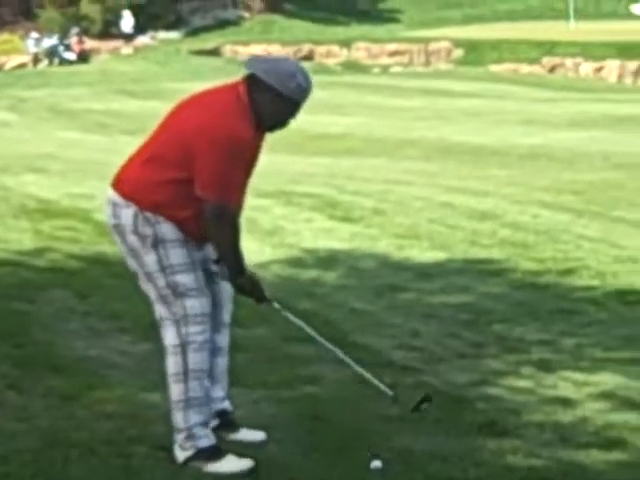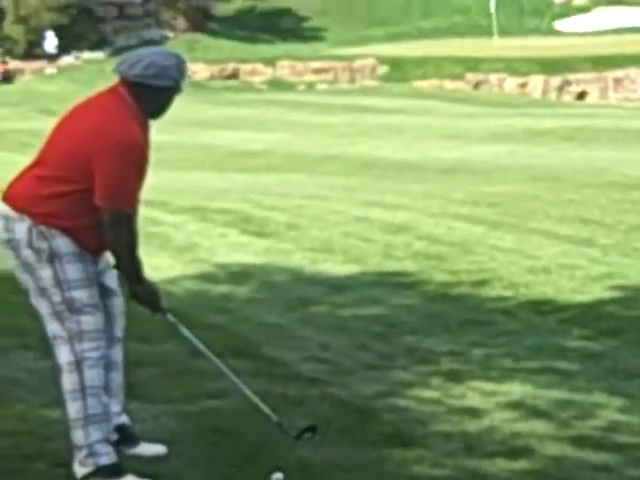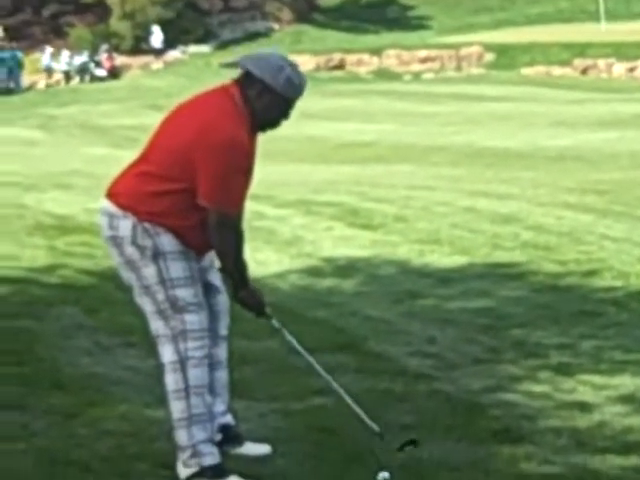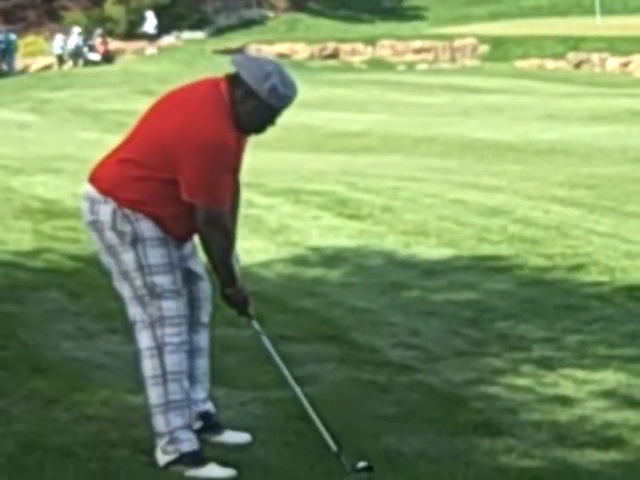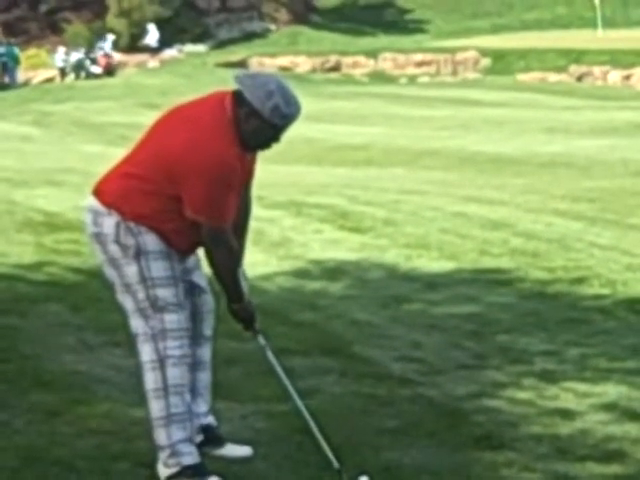
dt=1s
person 1, frame 1
left shoulder: (237, 107)
right shoulder: (227, 128)
left elbow: (224, 203)
right elbow: (218, 213)
left wrist: (227, 262)
right wrist: (238, 273)
left hip: (174, 216)
right hip: (146, 217)
left knee: (216, 308)
right knee: (190, 322)
left ankle: (214, 413)
right ankle: (194, 442)
person 1, frame 2
left shoulder: (115, 106)
right shoulder: (121, 134)
right elbow: (116, 222)
left wrist: (126, 271)
right wrist: (136, 279)
left hip: (68, 229)
right hip: (40, 231)
left knee: (108, 325)
right knee: (82, 341)
left ankle: (112, 428)
person 1, frame 3
left shoulder: (226, 107)
right shoulder: (226, 135)
left elbow: (222, 215)
right elbow: (223, 223)
left wrist: (232, 271)
right wrist: (243, 284)
left hip: (173, 225)
right hip: (142, 227)
left knee: (213, 320)
right knee: (187, 339)
left ankle: (217, 427)
person 1, frame 4
left shoulder: (222, 100)
right shoulder: (209, 132)
left elbow: (229, 188)
right elbow: (211, 220)
left wrist: (230, 253)
right wrist: (231, 283)
left hip: (157, 211)
right hip: (123, 212)
left knee: (195, 305)
right knee: (164, 324)
left ankle: (196, 414)
person 1, frame 5
left shoulder: (232, 116)
right shoulder: (212, 151)
left elbow: (240, 198)
right elbow: (216, 238)
left wrist: (237, 268)
right wrist: (237, 299)
left hip: (162, 224)
right hip: (126, 225)
left knee: (197, 318)
right knee: (166, 337)
left ankle: (198, 428)
